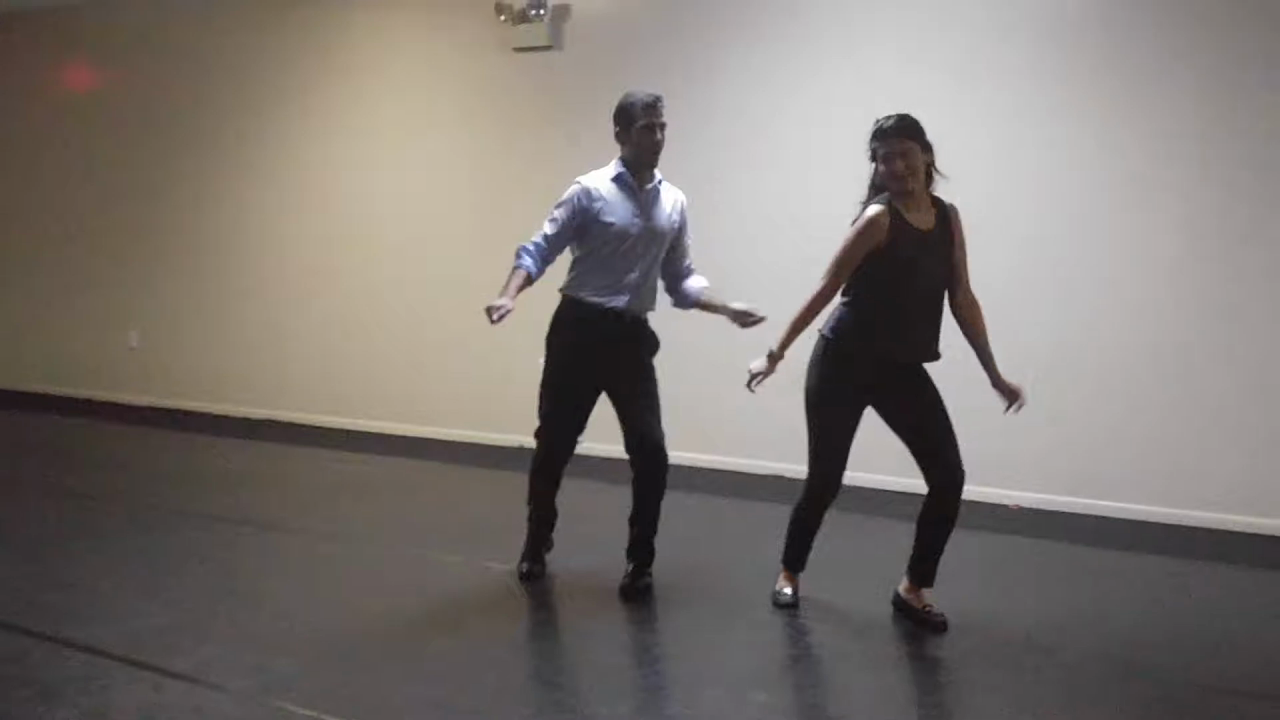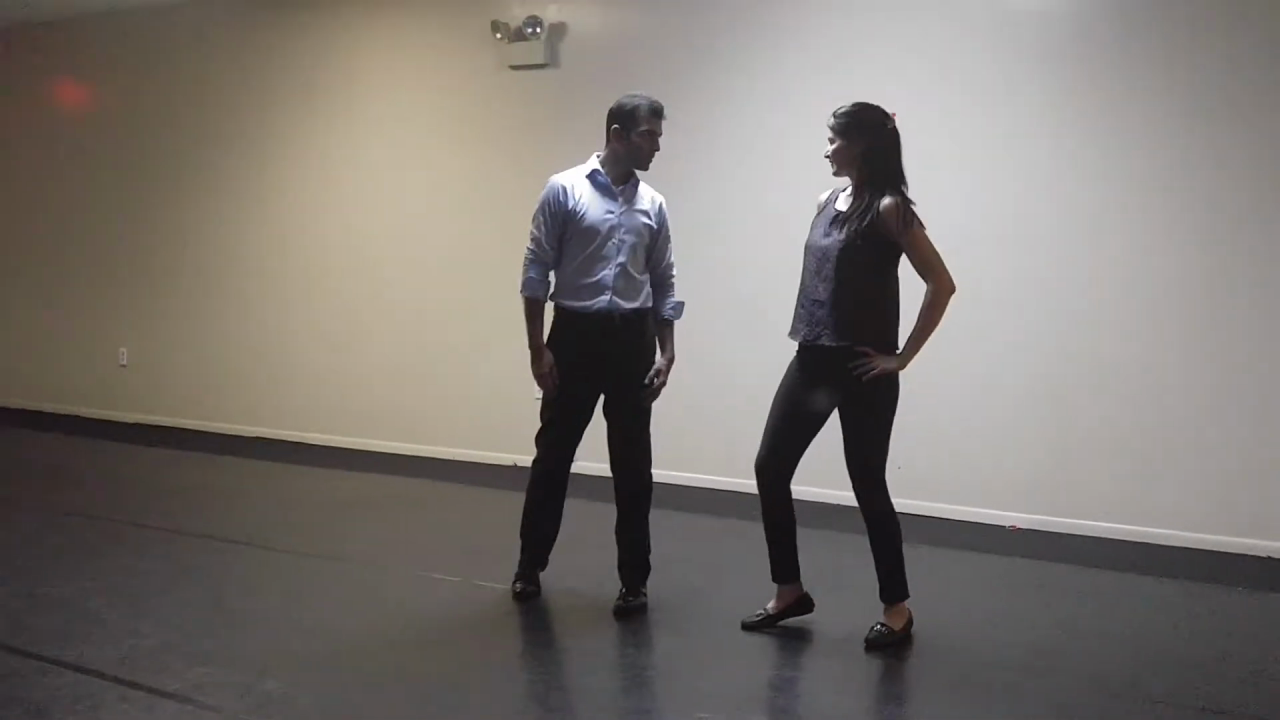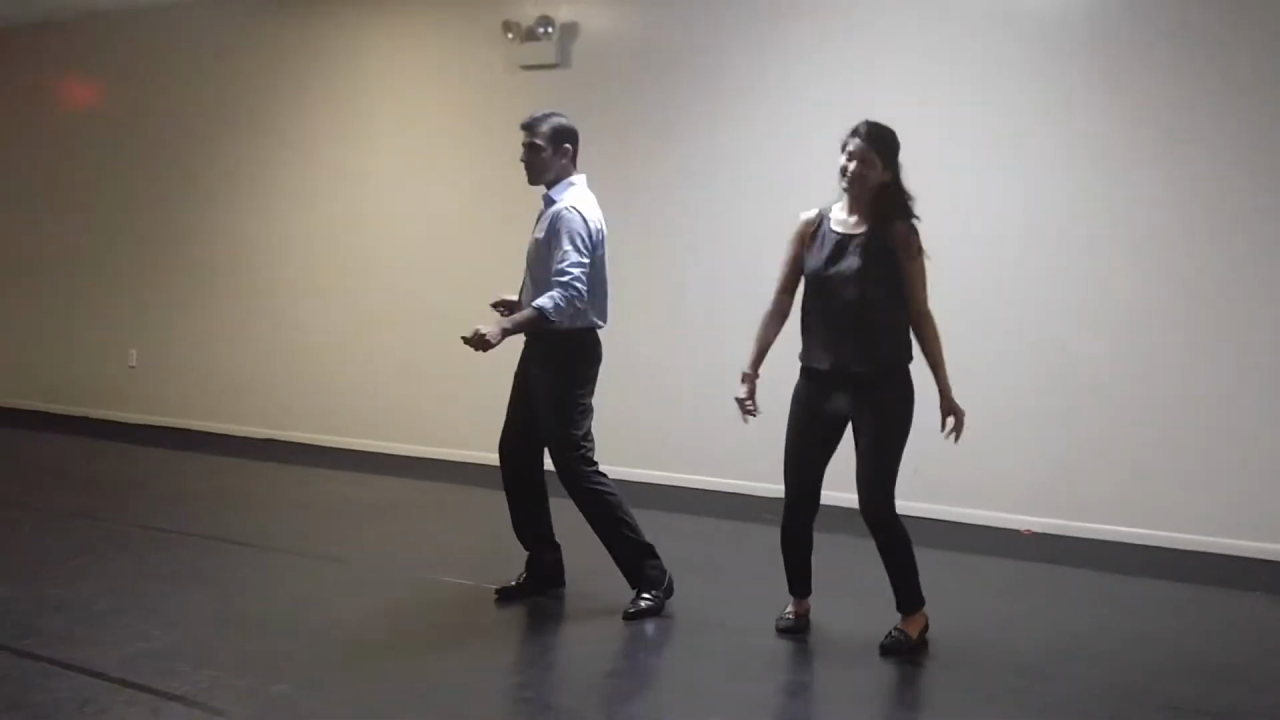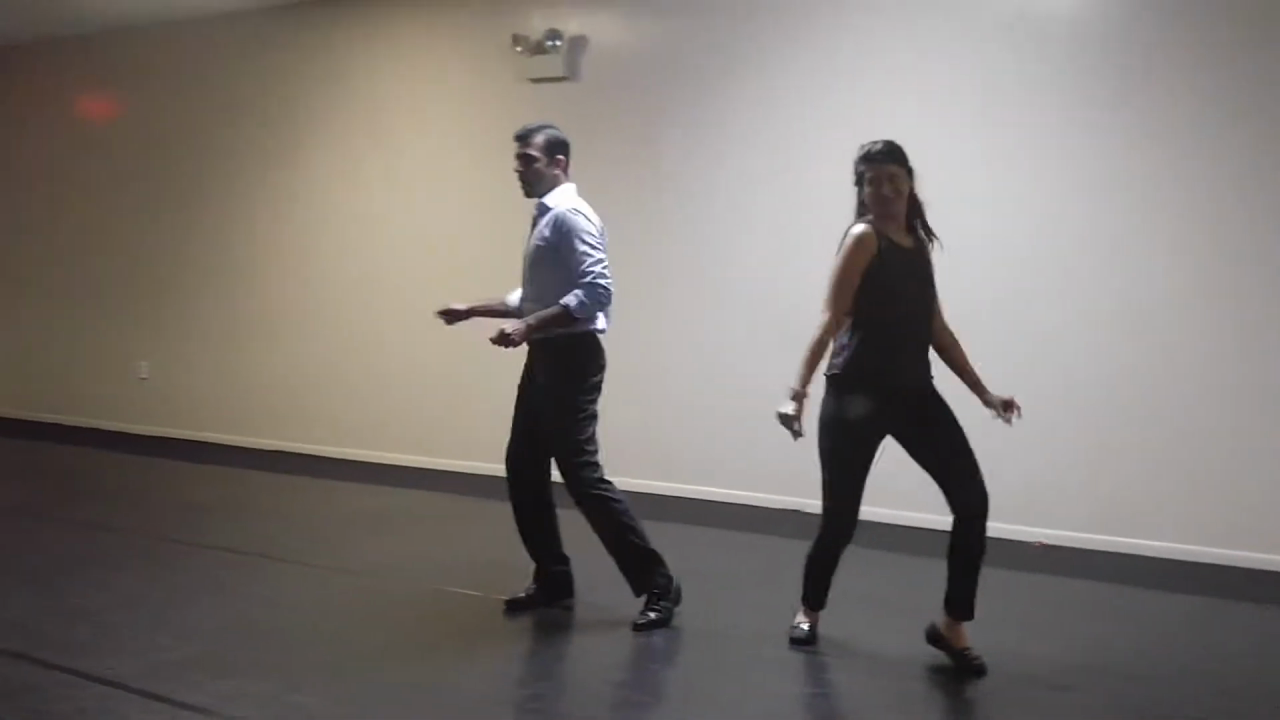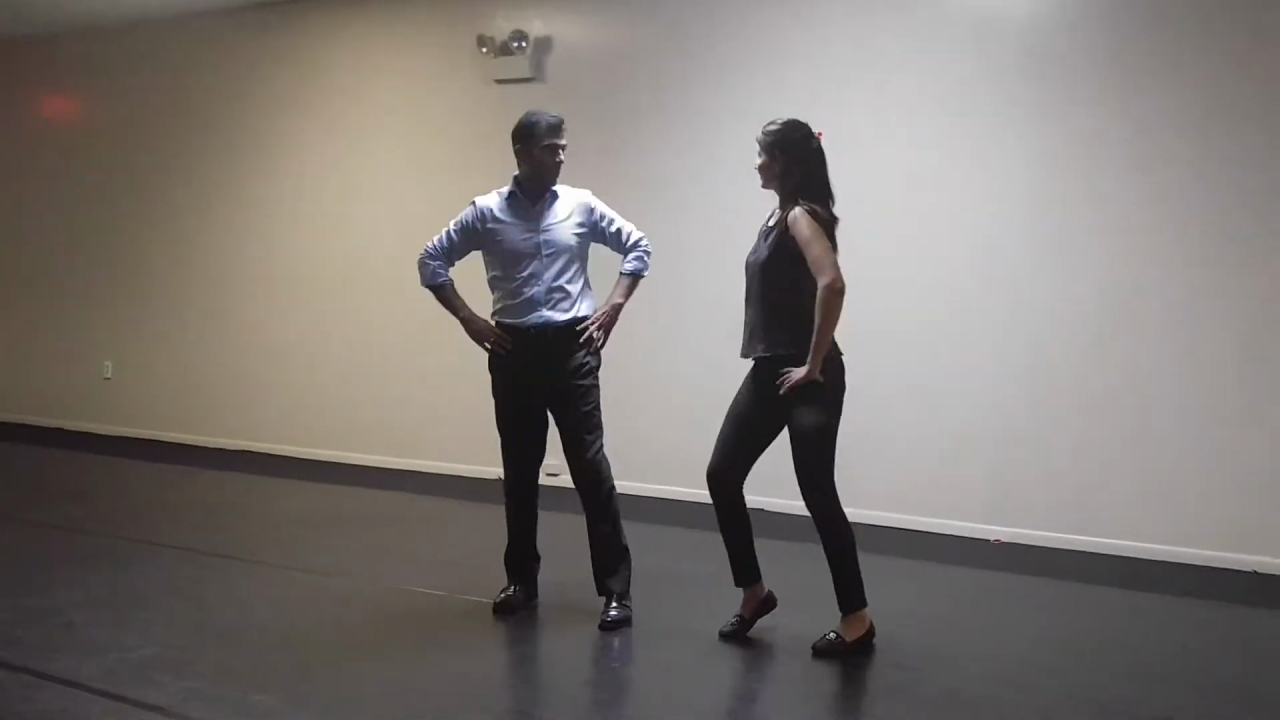
dt=1s
person 1, frame 1
left shoulder: (947, 218)
right shoulder: (878, 217)
left elbow: (962, 298)
right elbow: (826, 289)
left wrist: (993, 372)
right wrist: (776, 353)
left hip: (902, 369)
right hip: (844, 362)
left knee: (949, 478)
right knee: (825, 481)
left ankle: (913, 588)
right ankle: (789, 572)
person 1, frame 2
left shoulder: (888, 208)
right shoulder: (827, 202)
left elbow: (942, 285)
left wrist: (903, 356)
right wrist: (810, 348)
left hip: (861, 368)
right hip: (811, 361)
left knee: (868, 486)
right knee: (770, 469)
left ankle: (896, 607)
right ankle: (789, 590)
person 1, frame 3
left shoulder: (897, 233)
right shoulder: (812, 224)
left elbow: (920, 315)
right elbow: (782, 303)
left wrist: (945, 392)
right wrist: (750, 371)
left hip: (883, 385)
right hip: (819, 381)
left knee: (875, 503)
right knee: (798, 501)
left ankle: (913, 615)
right ankle: (798, 601)
person 1, frame 4
left shoulder: (919, 244)
right shoulder: (863, 237)
left elbow: (935, 327)
right elbow: (831, 320)
left wrist: (982, 392)
right wrist: (799, 392)
left hip: (915, 393)
right hip: (858, 394)
left knee: (972, 501)
right knee: (839, 520)
left ankle: (952, 625)
right ankle: (809, 610)
person 1, frame 5
left shoulder: (802, 216)
right shoulder: (778, 216)
left elbow: (832, 283)
left wrist: (816, 363)
right wrist: (788, 361)
left hip: (809, 380)
right hip: (770, 372)
left knee: (819, 496)
right knee: (721, 477)
left ankle: (856, 618)
right ankle: (754, 592)
person 2, frame 1
left shoulder: (673, 203)
right shoulder: (590, 191)
left elbow: (681, 277)
right elbow: (541, 249)
left wrist: (726, 307)
right wrist: (509, 295)
left hip: (633, 337)
right hip: (581, 330)
left knee: (650, 454)
right knee: (554, 444)
left ankle: (640, 561)
right ankle: (536, 546)
person 2, frame 2
left shoulder: (653, 205)
right shoulder: (563, 190)
left elbow: (663, 284)
right elbow: (536, 273)
left wrist: (666, 352)
right wrist: (537, 347)
left hip: (632, 339)
right hip: (575, 335)
left knee: (633, 464)
right knee: (553, 453)
left ankle: (634, 579)
right ankle: (531, 565)
person 2, frame 3
left shoulder: (571, 211)
right shoulder: (557, 206)
left elbow: (570, 295)
left wrist: (505, 328)
right wrist: (519, 303)
left hip: (566, 353)
right hip: (543, 351)
left knee: (576, 467)
right knee: (517, 457)
left ankle: (649, 576)
right ankle: (544, 567)
person 2, frame 4
left shoulder: (572, 216)
right shoulder: (544, 218)
left elbow: (594, 292)
left wrist: (528, 326)
right wrist: (474, 310)
left hip: (572, 358)
right hip: (544, 359)
left knee: (582, 476)
right knee: (523, 469)
left ankle: (658, 587)
right ankle: (552, 579)
person 2, frame 5
left shoulder: (582, 206)
right shoulder: (486, 212)
left elbow: (637, 246)
right elbow: (432, 260)
left wrist: (614, 305)
right wrist: (470, 319)
left hip: (572, 347)
right hip: (514, 350)
left knee: (590, 468)
right knee: (519, 471)
left ankle: (615, 589)
right ankle: (522, 579)
